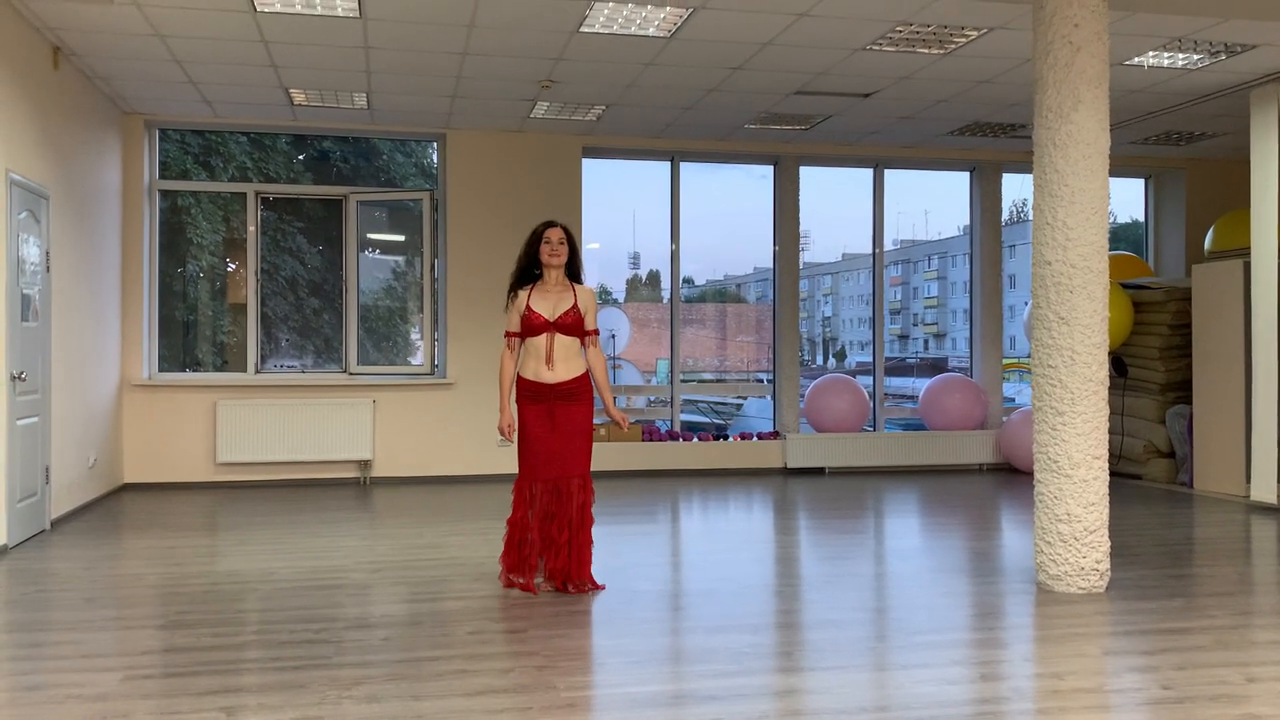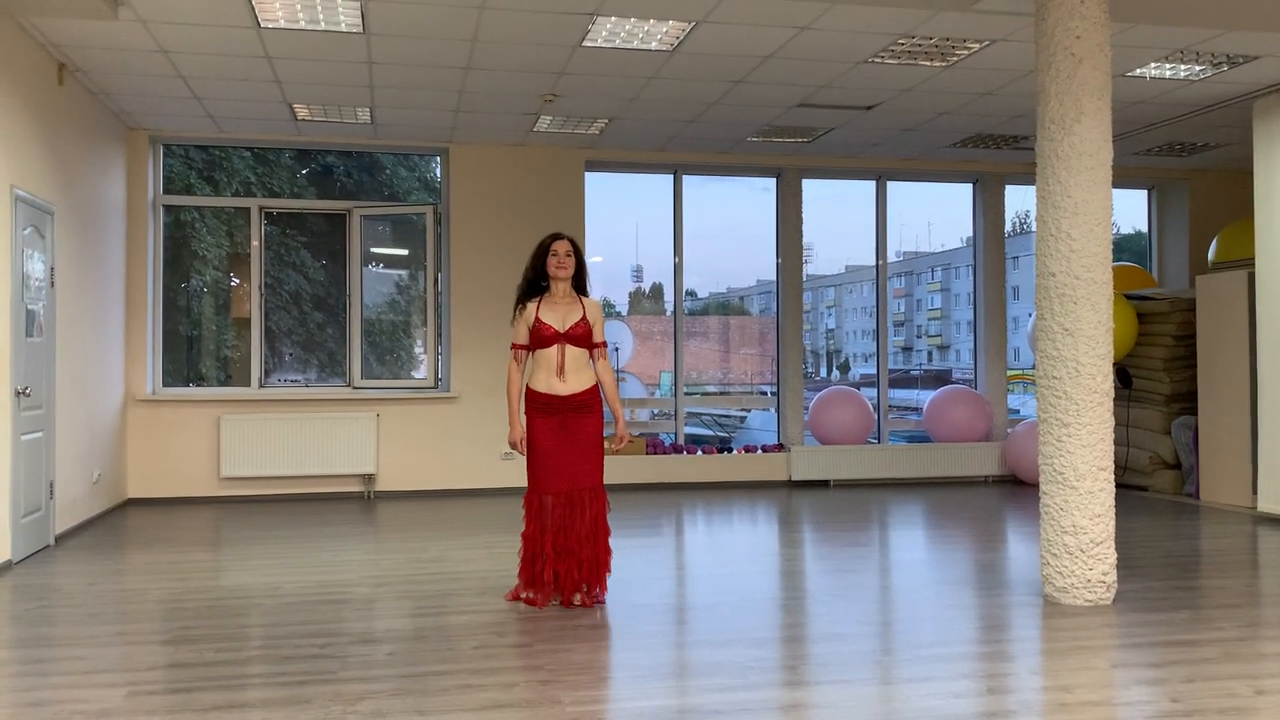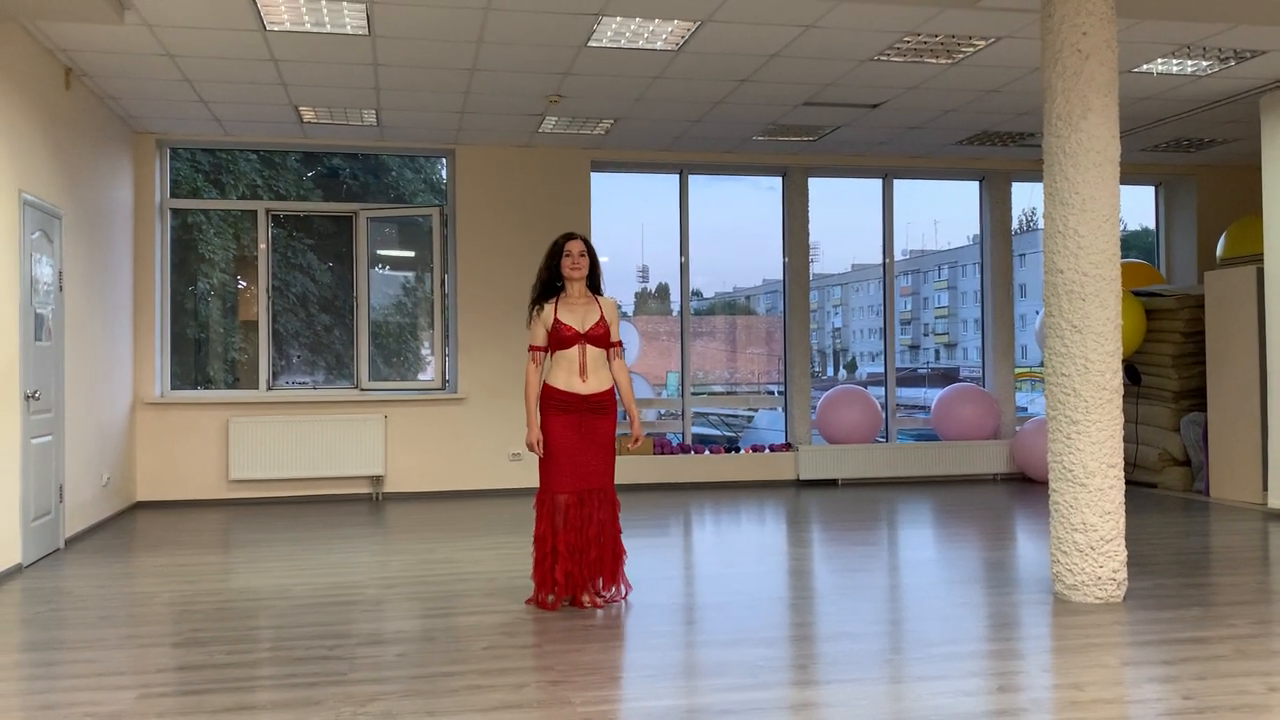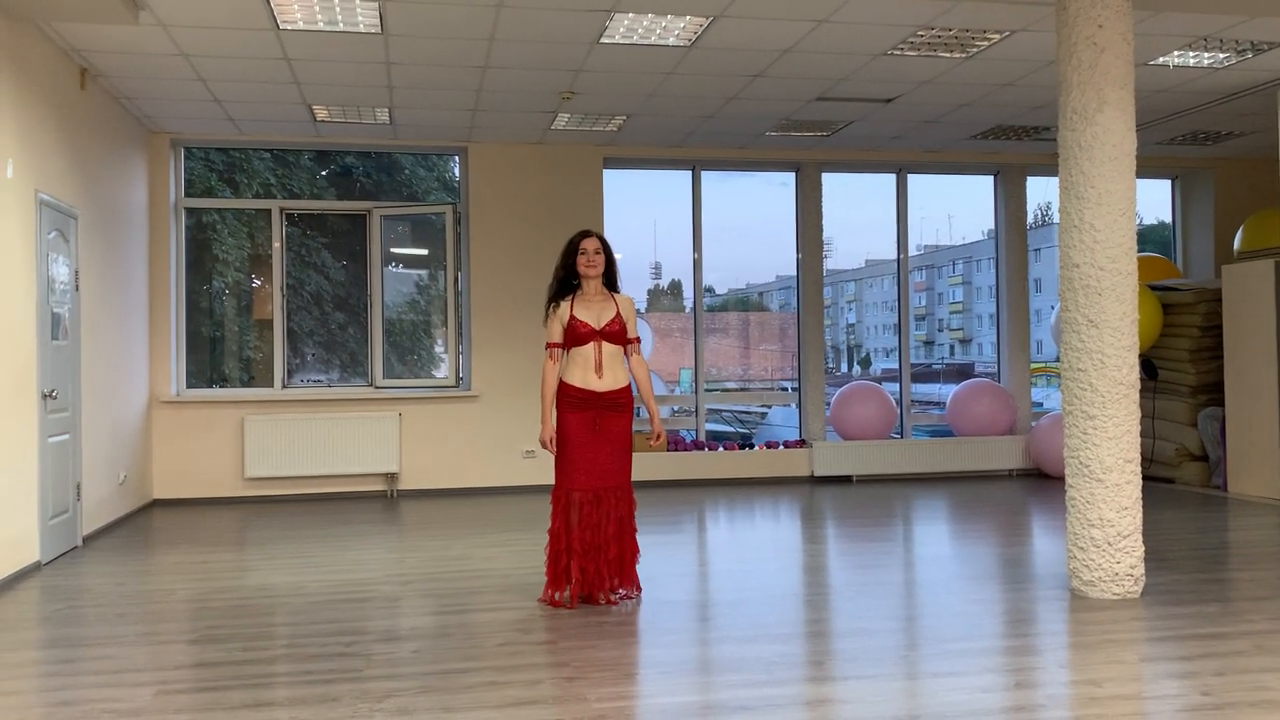
dt=0.5s
person 1, frame 1
left shoulder: (584, 296)
right shoulder: (521, 297)
left elbow: (593, 352)
right elbow: (510, 353)
left wrist: (610, 405)
right wrist: (504, 408)
left hip: (575, 397)
right hip: (532, 399)
left knee: (573, 480)
right knee: (537, 481)
left ankle: (570, 570)
right ankle: (539, 568)
person 1, frame 2
left shoulder: (591, 308)
right shoulder: (528, 310)
left elbow: (602, 364)
right elbow: (516, 366)
left wrist: (619, 417)
right wrist: (514, 421)
left hip: (585, 409)
right hip: (542, 410)
left knee: (585, 493)
right knee: (547, 493)
left ankle: (579, 584)
right ankle: (545, 583)
person 1, frame 3
left shoulder: (608, 308)
right shoulder: (545, 310)
left elbow: (618, 363)
right elbow: (534, 367)
left wrist: (634, 416)
right wrist: (532, 423)
left hip: (601, 410)
right hip: (559, 409)
left knee: (597, 493)
right knee: (560, 492)
left ankle: (591, 583)
right ankle: (558, 584)
person 1, frame 4
left shoulder: (624, 305)
right shoulder: (561, 308)
left elbow: (636, 359)
right elbow: (552, 363)
left wrist: (654, 413)
right wrist: (546, 420)
left hip: (617, 406)
right hip: (574, 406)
left knee: (614, 490)
right knee: (576, 489)
left ankle: (610, 580)
right ankle: (574, 581)
